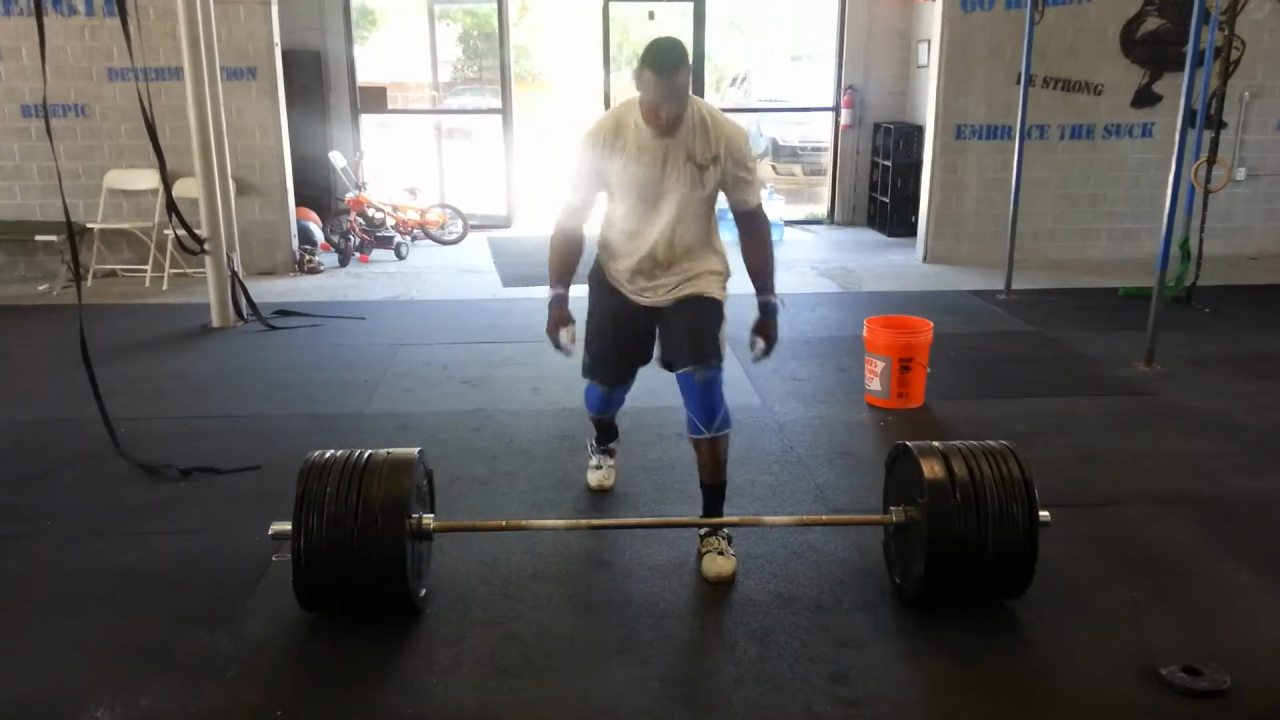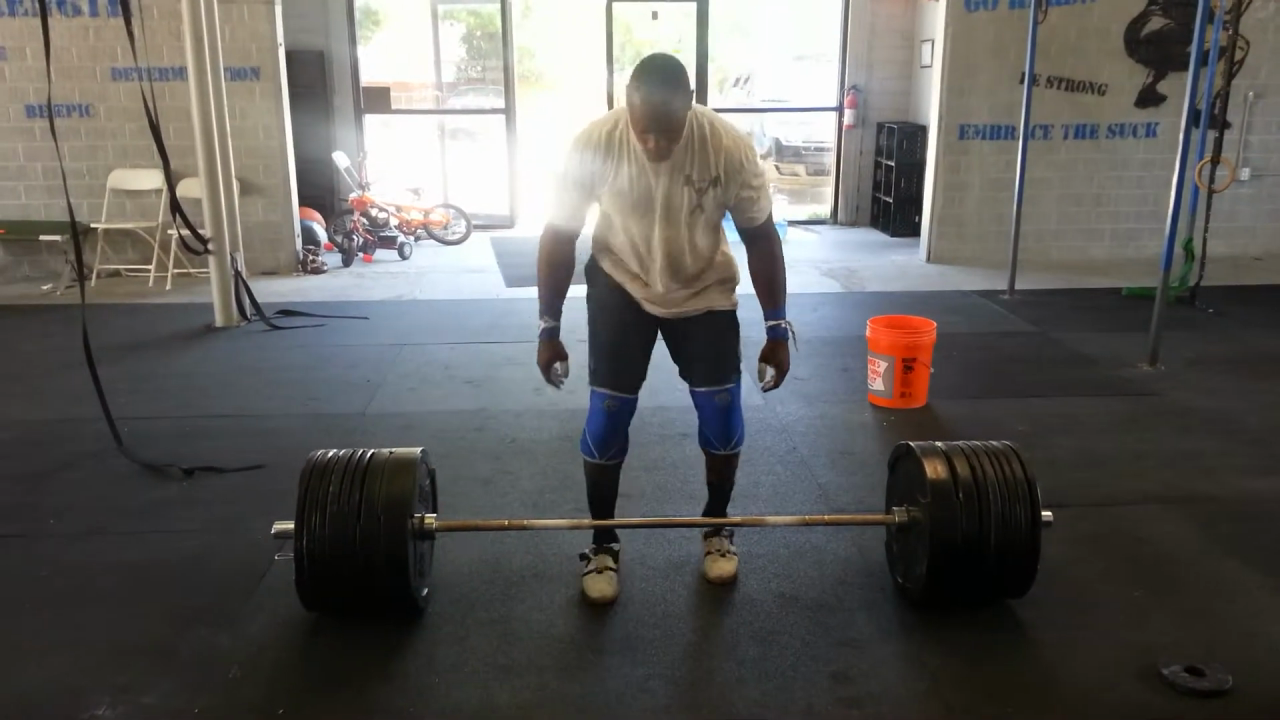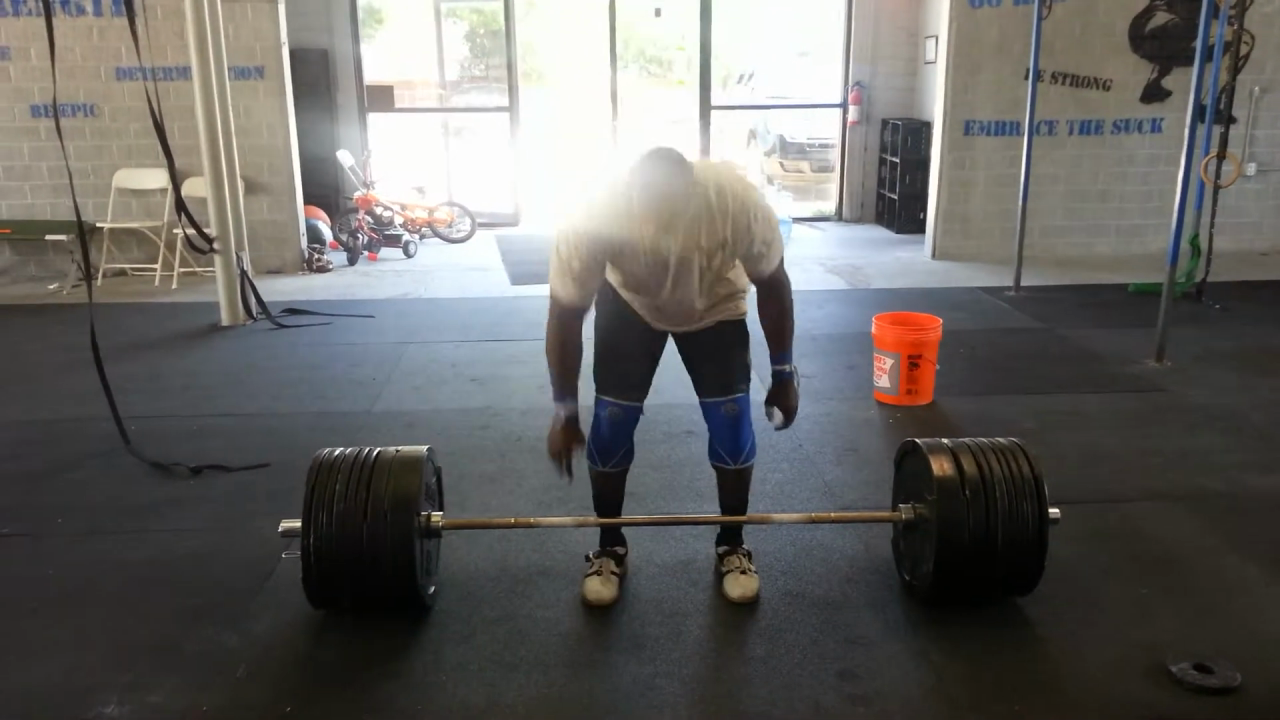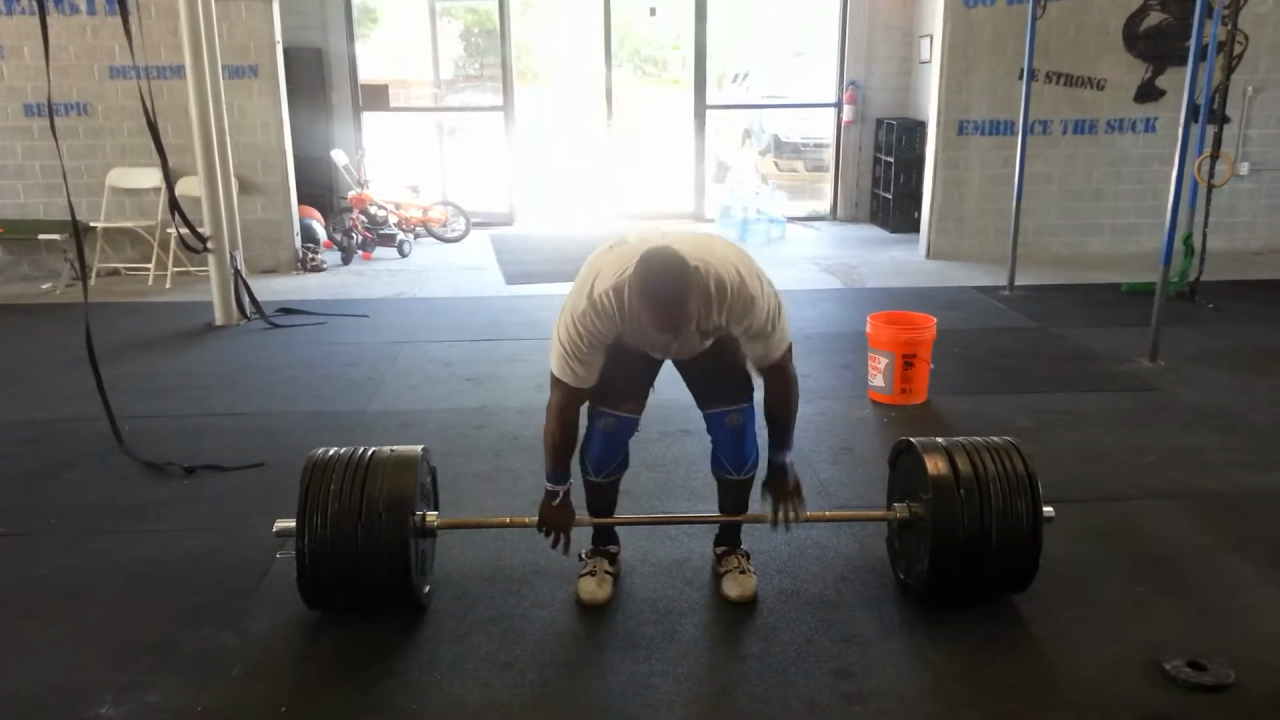
dt=0.4s
person 1, frame 1
left shoulder: (726, 137)
right shoulder: (606, 132)
left elbow: (752, 221)
right elbow: (573, 215)
left wrist: (766, 304)
right wrist: (558, 296)
left hip: (694, 281)
right hip: (619, 278)
left knee: (703, 392)
right knee: (604, 386)
left ankle: (713, 527)
right ankle: (605, 445)
person 1, frame 2
left shoulder: (730, 147)
right shoulder: (594, 145)
left elbow: (761, 237)
right elbow: (559, 238)
left wrist: (777, 329)
right wrist: (548, 328)
left hip: (704, 291)
right hip: (621, 288)
left knee: (721, 412)
right knee: (609, 413)
left ankle: (716, 528)
right ankle: (603, 545)
person 1, frame 3
left shoulder: (740, 203)
right shoulder: (595, 223)
left elbow: (772, 284)
right elbow: (564, 317)
left wrist: (783, 373)
right wrist: (564, 409)
left hip: (716, 309)
right hip: (628, 305)
left knee: (732, 422)
right knee: (612, 421)
left ankle: (732, 548)
right ankle: (609, 549)
person 1, frame 4
left shoulder: (743, 287)
right shoulder: (594, 300)
left elbow: (779, 375)
right elbow: (565, 400)
left wrist: (781, 462)
right wrist: (556, 491)
left hip: (714, 336)
right hip: (625, 340)
left knee: (737, 433)
right knee: (606, 433)
left ankle: (729, 547)
right ankle: (603, 548)
